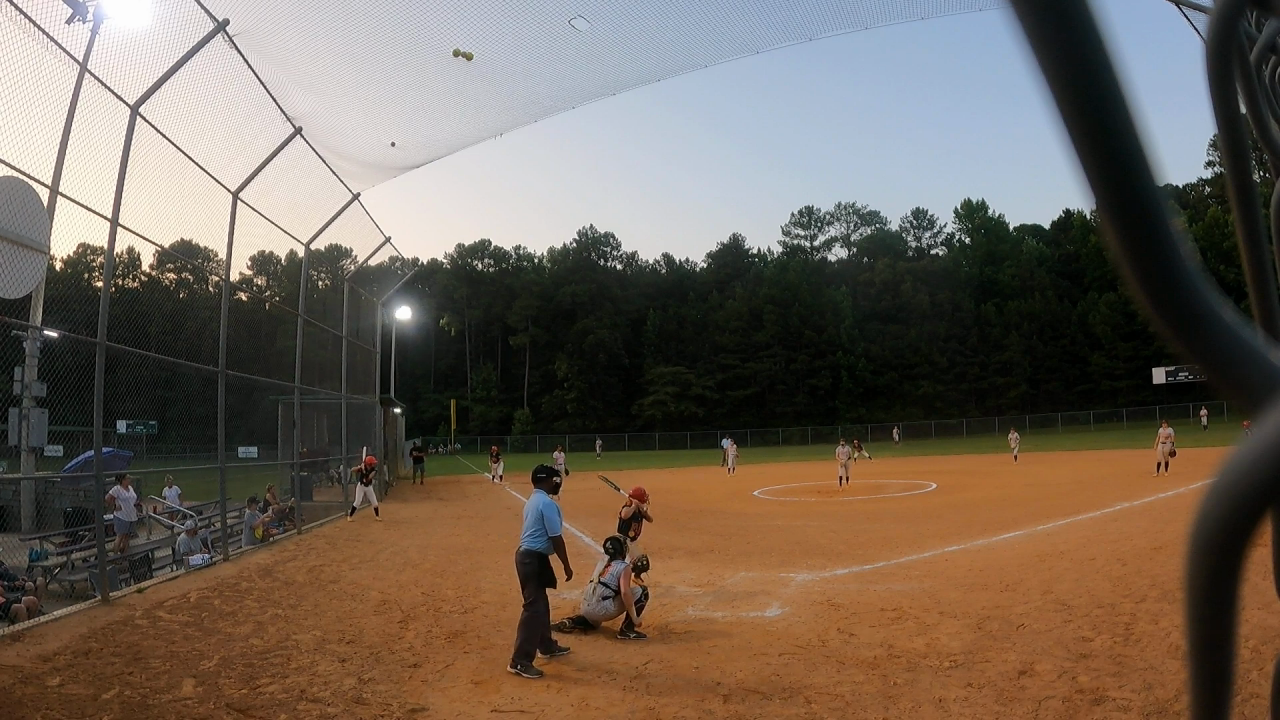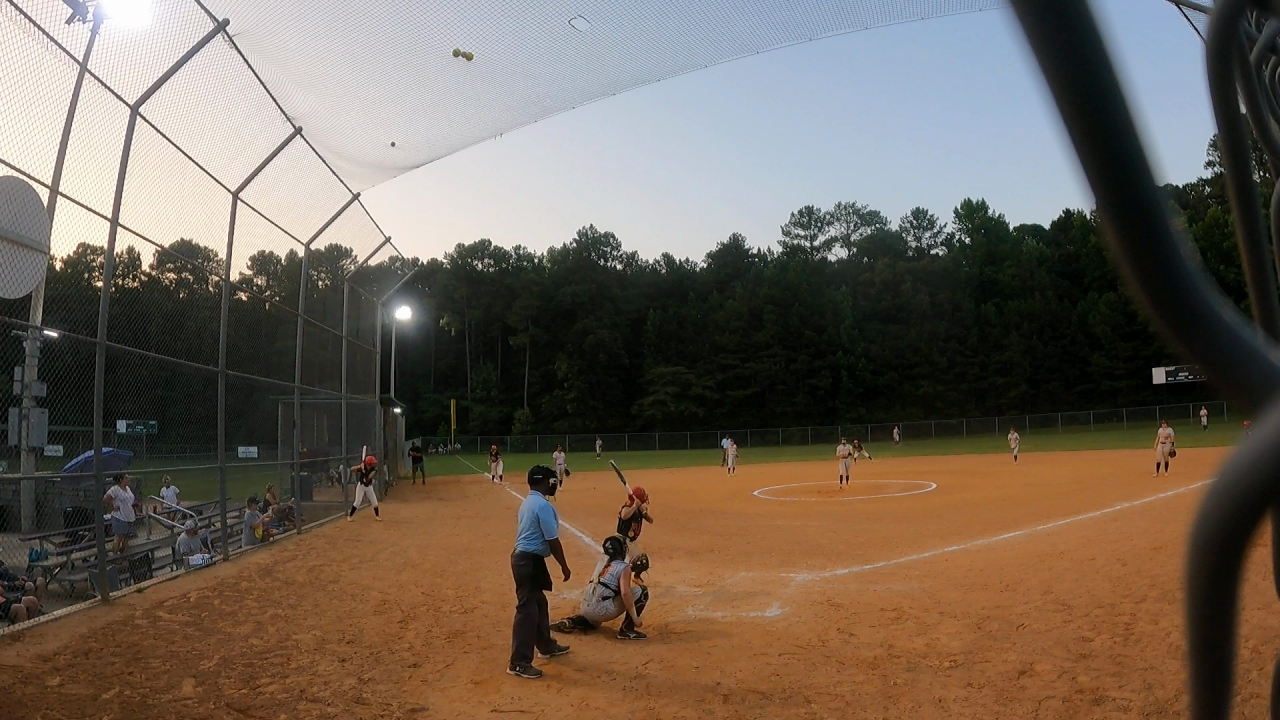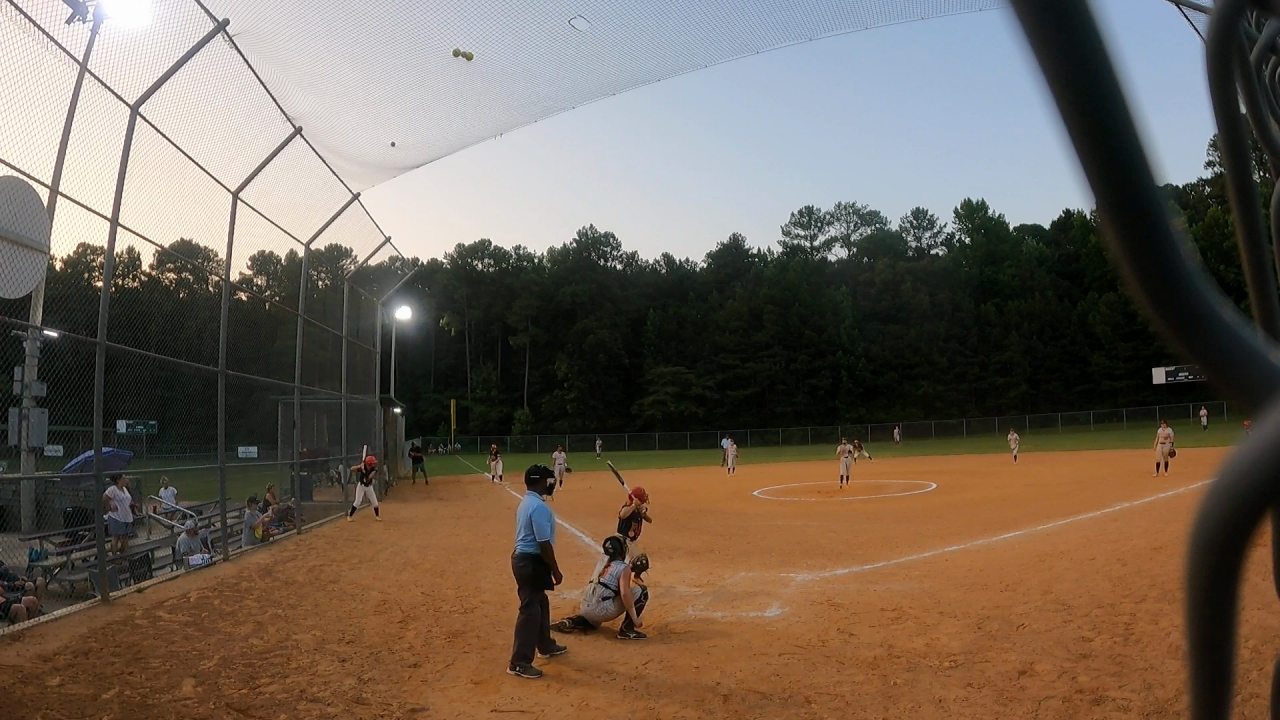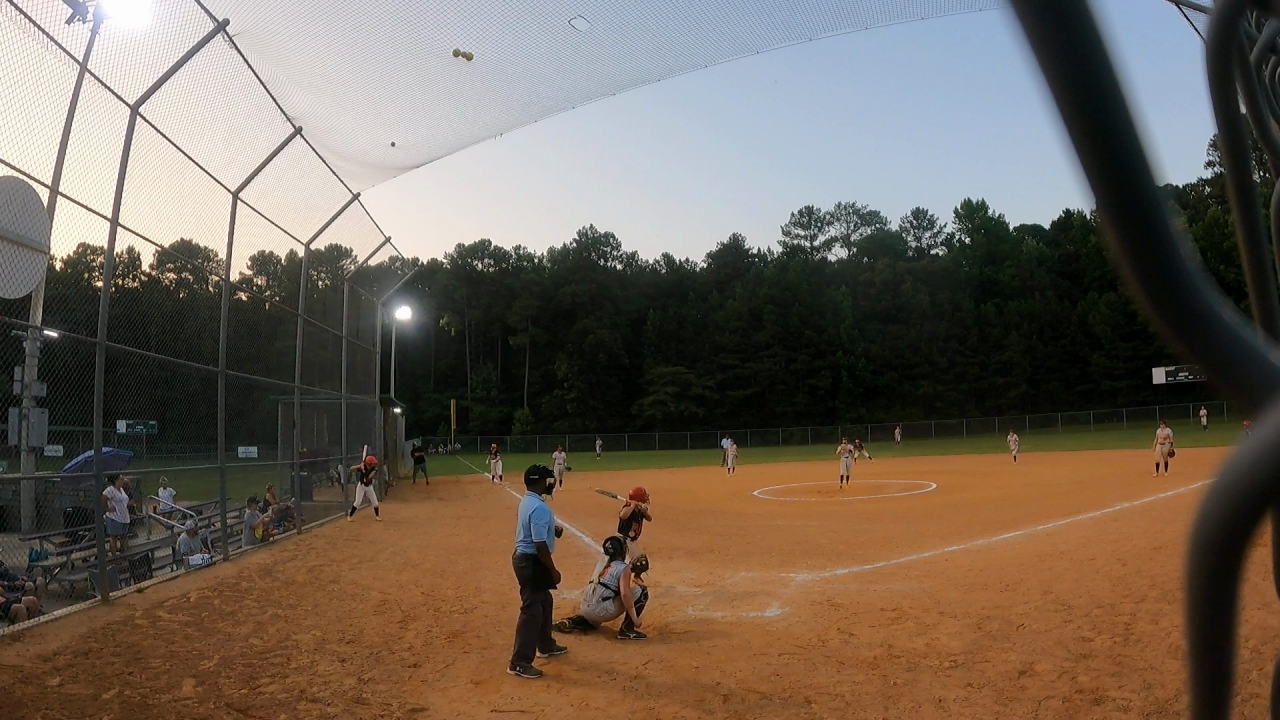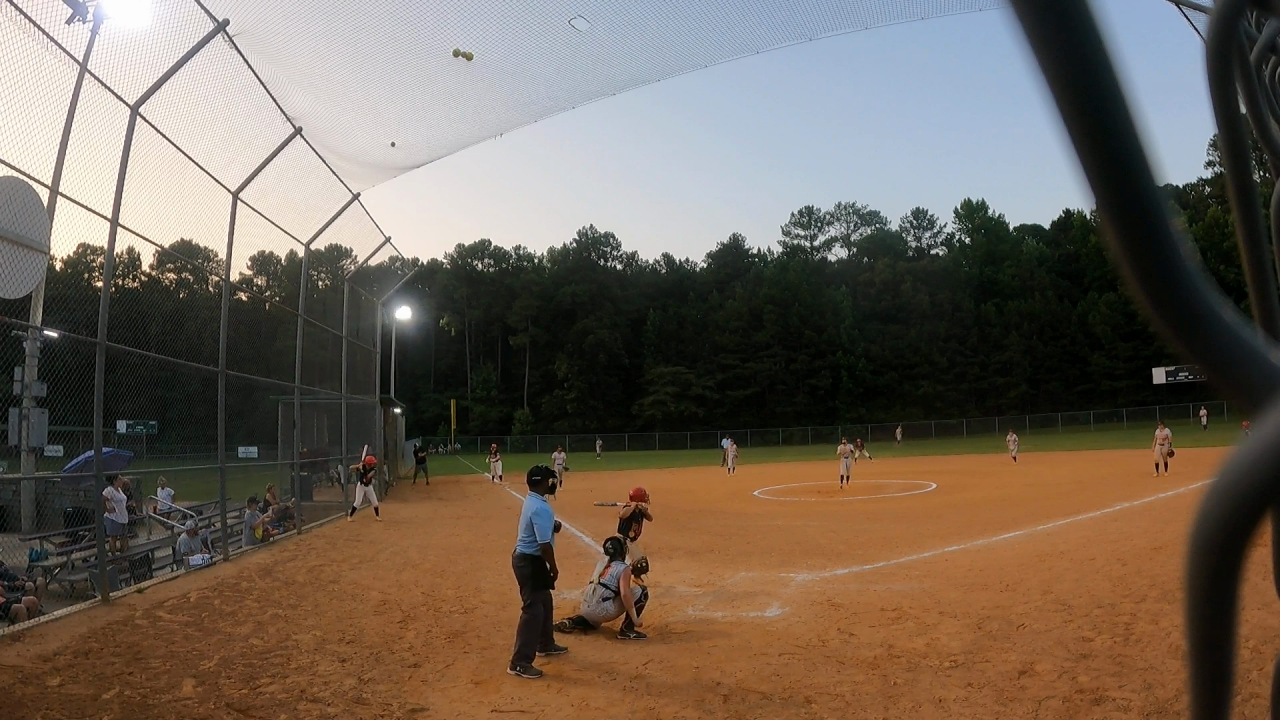
dt=0.2s
person 1, frame 1
left shoulder: (532, 501)
right shoulder: (547, 503)
right elbow: (556, 538)
right wrist: (566, 565)
left hip: (526, 555)
right hip: (534, 559)
left knee: (540, 603)
right knee: (533, 608)
left ankle: (546, 646)
right ankle: (520, 661)
person 1, frame 2
left shoulder: (528, 502)
right shoulder: (543, 506)
right elbow: (552, 541)
right wrist: (564, 566)
left hip: (523, 557)
right hip: (530, 561)
left knee: (539, 604)
right knee: (527, 609)
left ankle: (546, 646)
right ankle: (518, 663)
person 1, frame 3
left shoulder: (527, 502)
right shoulder: (539, 506)
right elbow: (542, 544)
left wrist: (549, 567)
right wrist: (556, 569)
left hip: (524, 558)
right hip: (530, 561)
left knee: (540, 603)
right knee: (529, 609)
left ankle: (545, 645)
right ankle: (519, 662)
person 1, frame 4
left shoulder: (528, 501)
right shoulder: (539, 507)
right elbow: (540, 544)
left wrist: (552, 530)
right wrist: (553, 570)
left hip: (526, 558)
right hip: (531, 562)
left knee: (544, 601)
right knee: (532, 609)
left ankle: (545, 645)
right ankle: (519, 662)
person 1, frame 5
left shoulder: (531, 501)
right shoulder: (541, 508)
right elbow: (544, 544)
left wrist: (552, 526)
right wrist: (554, 567)
left hip: (527, 558)
right hip: (530, 562)
left knee: (544, 601)
right knee: (533, 609)
left ankle: (545, 644)
right ankle: (520, 662)
